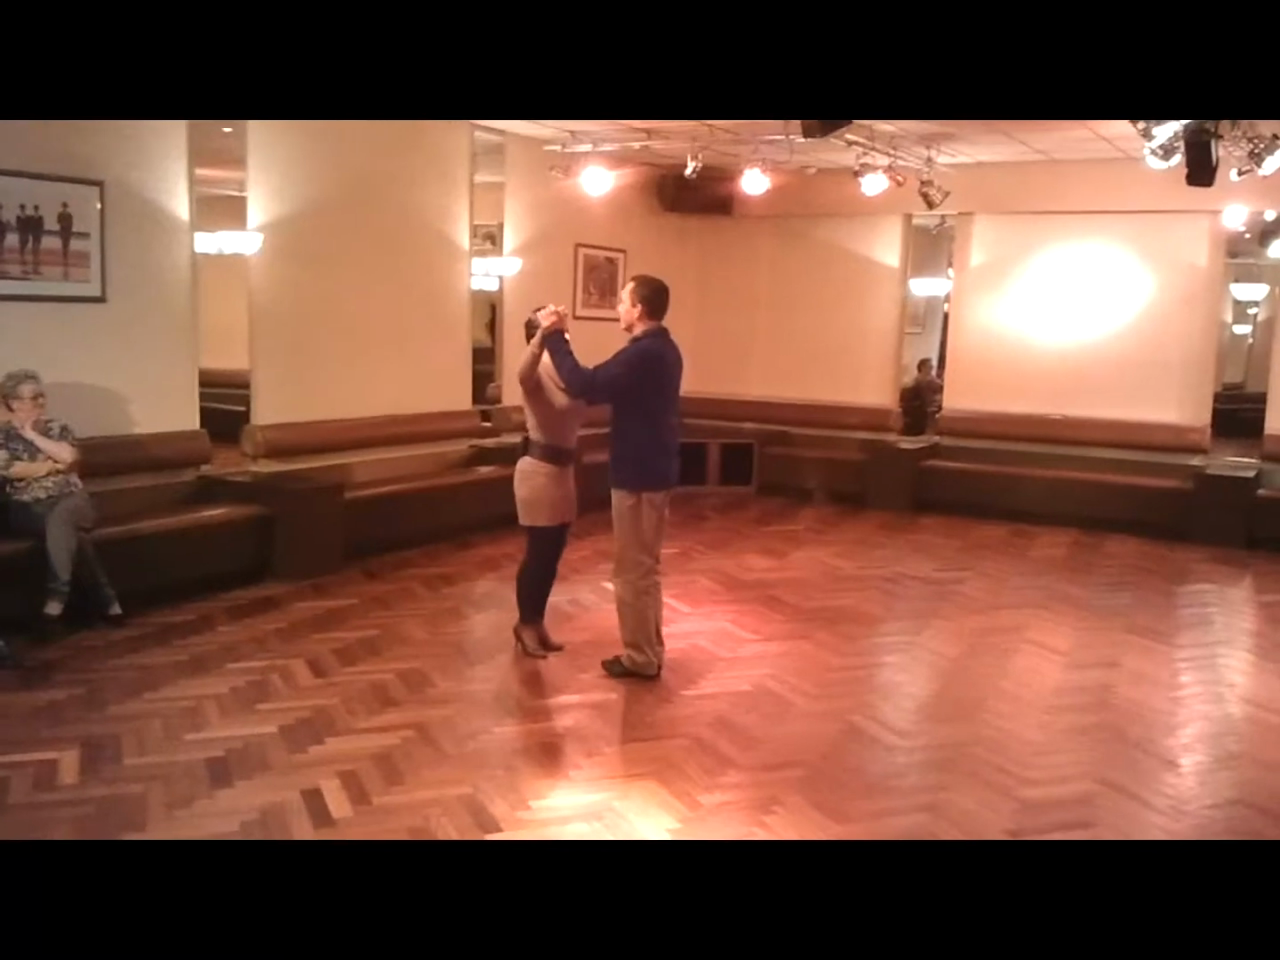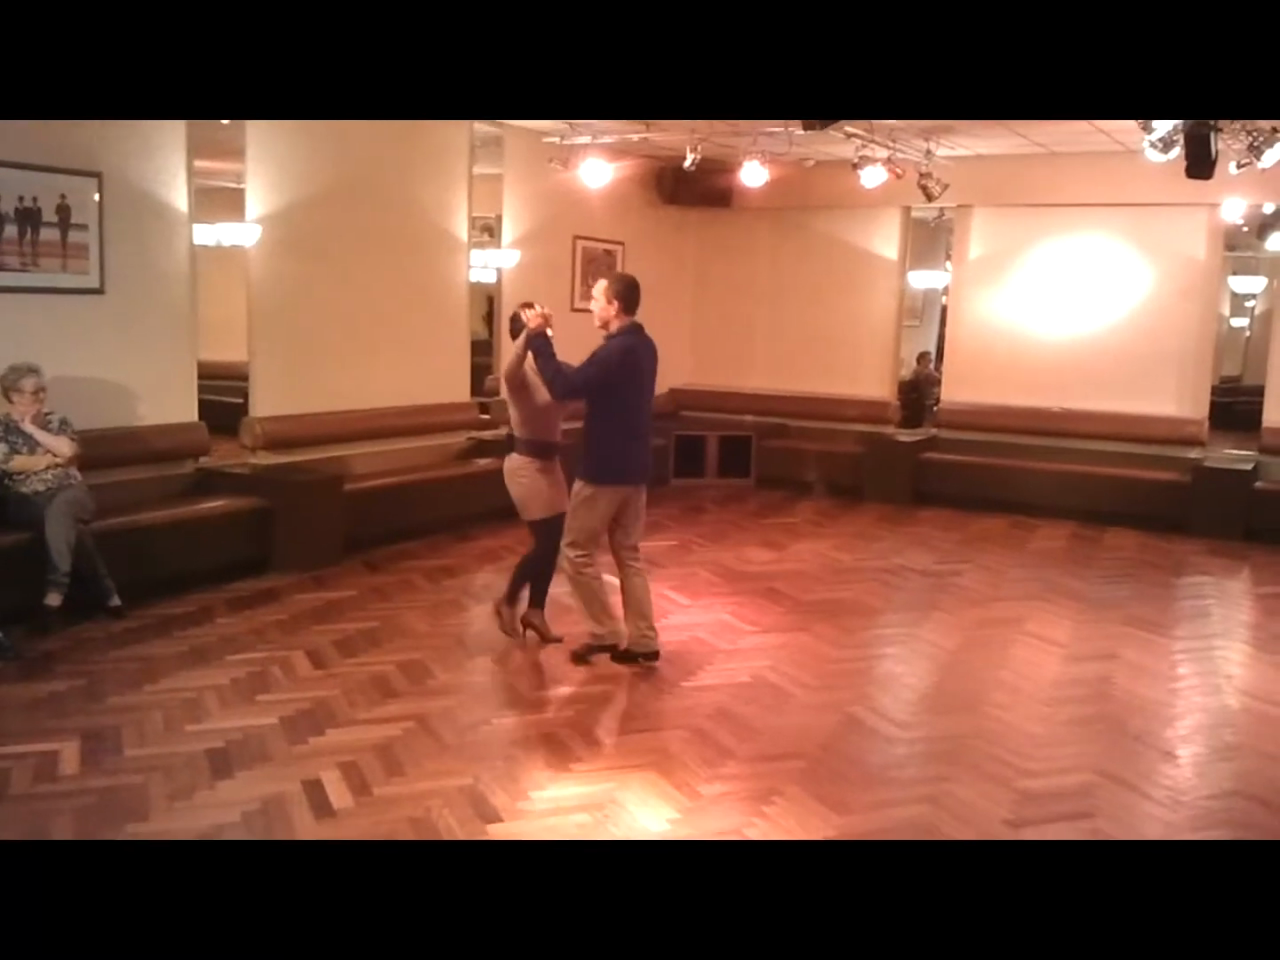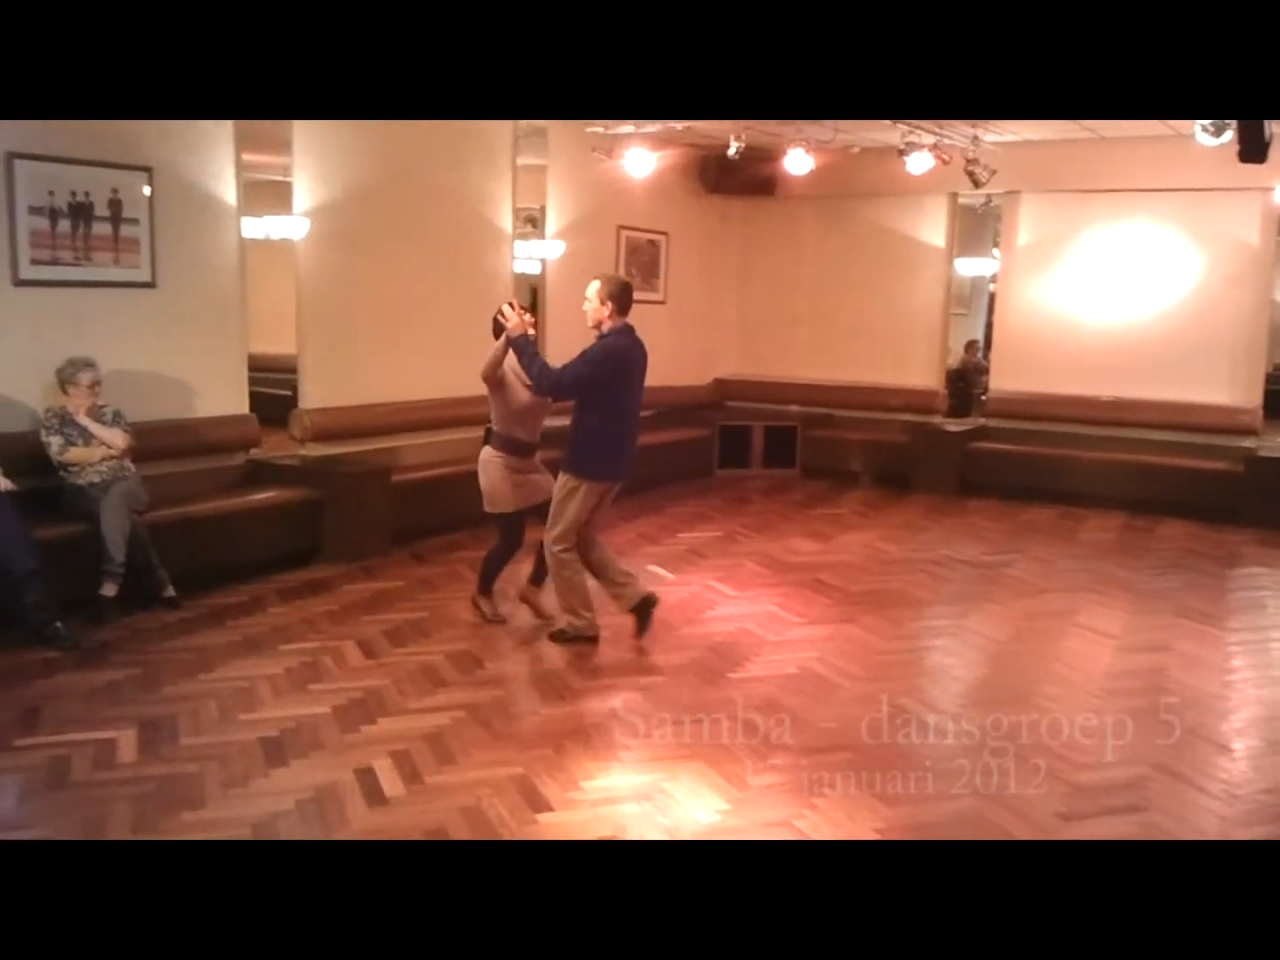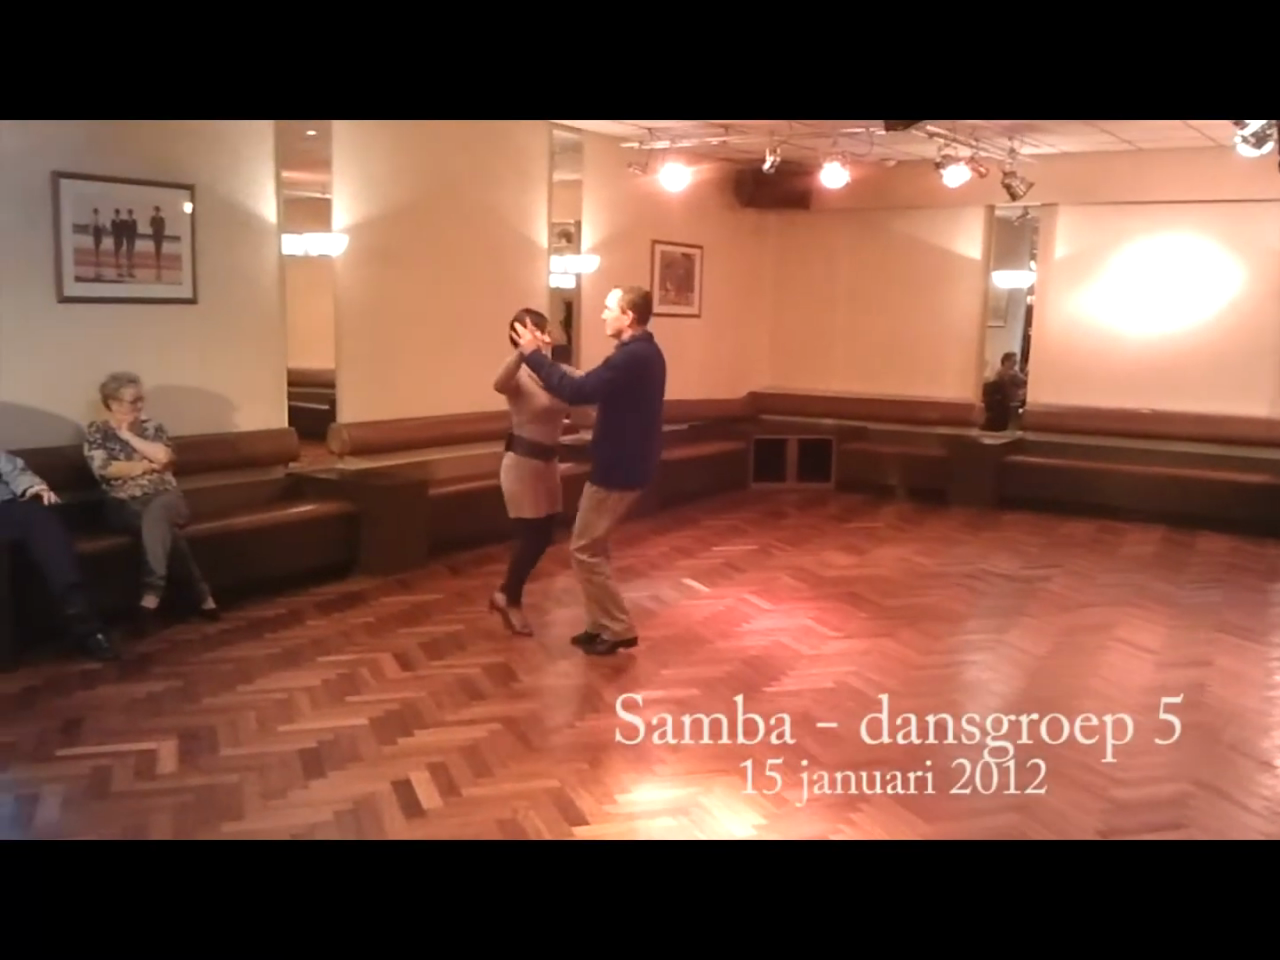
dt=0.5s
person 1, frame 1
left shoulder: (642, 354)
right shoulder: (664, 350)
left elbow: (583, 384)
right elbow: (611, 389)
left wrist: (555, 337)
left hip: (638, 476)
right hip: (656, 472)
left knee: (633, 571)
right knee: (645, 567)
left ankle: (640, 659)
right ankle: (650, 653)
person 1, frame 2
left shoulder: (616, 351)
right shoulder: (643, 346)
left elbow: (564, 387)
left wrist: (539, 338)
left hip: (605, 470)
right hip: (635, 468)
left knee: (576, 549)
right knee: (628, 554)
left ankle: (605, 633)
right ankle: (643, 640)
person 1, frame 3
left shoulder: (608, 351)
right shoulder: (631, 346)
left elbow: (553, 384)
left wrist: (520, 339)
left hip: (589, 462)
right hip: (613, 460)
left knee: (560, 543)
right knee: (584, 537)
left ankle: (581, 623)
right ankle: (635, 595)
person 1, frame 4
left shoulder: (630, 358)
right shoulder: (647, 353)
left elbow: (577, 391)
right elbow: (597, 392)
left wrist: (534, 354)
left hip: (616, 469)
right hip: (633, 465)
left knee: (583, 549)
right knee: (595, 546)
left ankle: (619, 628)
right ankle: (602, 625)
person 2, frame 1
right shoulder: (537, 373)
right elbow: (523, 374)
right wrist: (544, 335)
left hip: (563, 468)
right hip: (537, 469)
left knee: (553, 552)
right knee: (538, 553)
left ankle: (536, 622)
right ankle: (526, 624)
person 2, frame 2
right shoulder: (522, 370)
right elbow: (508, 372)
right wrist: (529, 333)
left hip: (550, 461)
right hip: (525, 463)
left knee: (551, 541)
right knee: (549, 541)
left ankle: (535, 611)
right ankle: (507, 602)
person 2, frame 3
right shoulder: (502, 370)
right elbow: (486, 373)
right wrist: (510, 336)
left hip: (529, 460)
right hip: (500, 461)
right knee: (512, 538)
left ankle: (533, 587)
right ankle: (482, 593)
person 2, frame 4
right shoulder: (519, 376)
right elbow: (499, 384)
right wrist: (523, 351)
left hip: (548, 462)
right hip: (523, 463)
left knee: (542, 539)
right knee: (530, 539)
left ankle: (503, 595)
right ankle: (512, 603)
person 3, frame 1
left shoulder: (57, 427)
left elbow: (69, 457)
left wrist: (33, 435)
right wrist: (52, 465)
left hip: (69, 499)
right hip: (28, 507)
left knee: (60, 517)
right knee: (65, 528)
left ankle: (57, 597)
right ankle: (105, 596)
person 3, frame 2
left shoulder: (57, 420)
left elbow: (68, 450)
left wrist: (32, 429)
right wrist: (52, 459)
left hip: (69, 491)
right hip: (27, 500)
left knee: (59, 509)
right knee: (65, 521)
left ankle: (57, 590)
right ankle: (105, 588)
person 3, frame 3
left shoulder: (110, 412)
right shoulder: (53, 418)
left elbow: (122, 442)
right elbow: (62, 454)
left wrist: (86, 421)
right wrist: (106, 451)
left hip: (123, 483)
right hip: (83, 491)
left knee: (114, 500)
right knee: (119, 512)
left ankle: (112, 581)
right ankle: (158, 579)
person 3, frame 4
left shoulder: (152, 427)
right shoulder: (96, 432)
left elbow: (164, 457)
right elbow: (105, 469)
left wrist: (128, 435)
right wrist: (148, 466)
left hip: (164, 497)
right hip: (124, 505)
left knee: (155, 513)
right knee: (159, 523)
left ankle: (152, 592)
right ankle: (199, 592)
